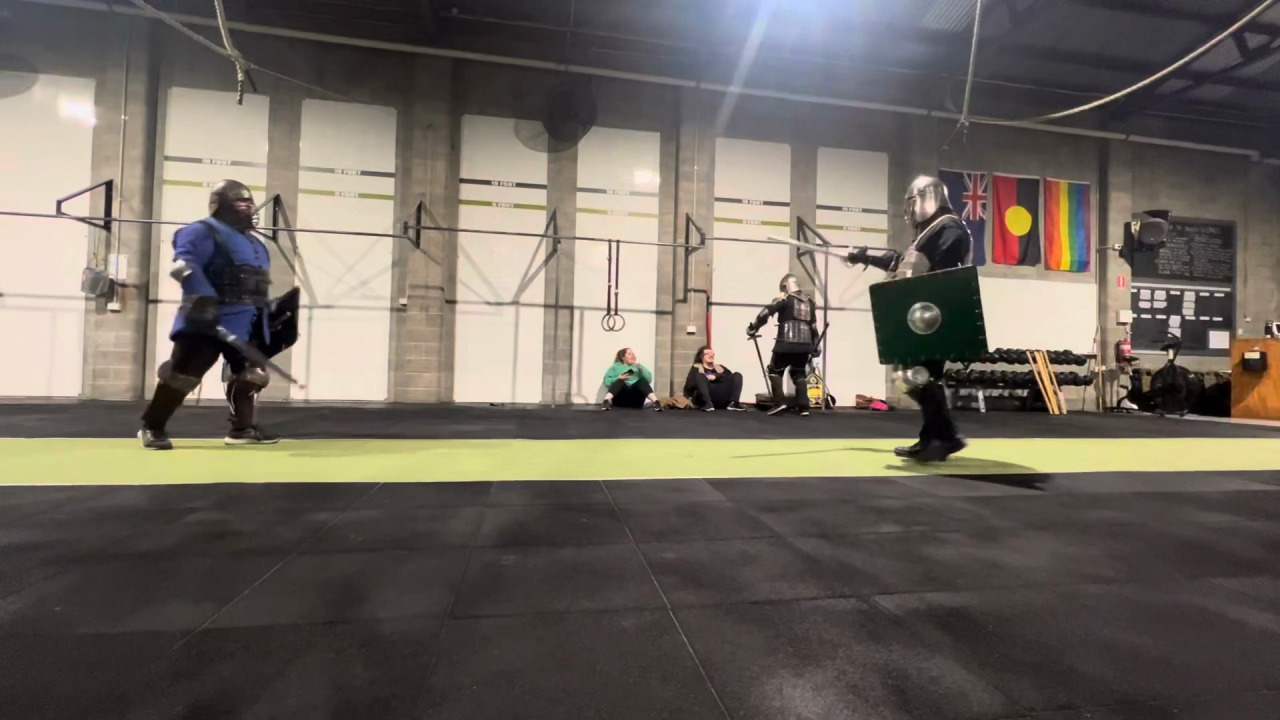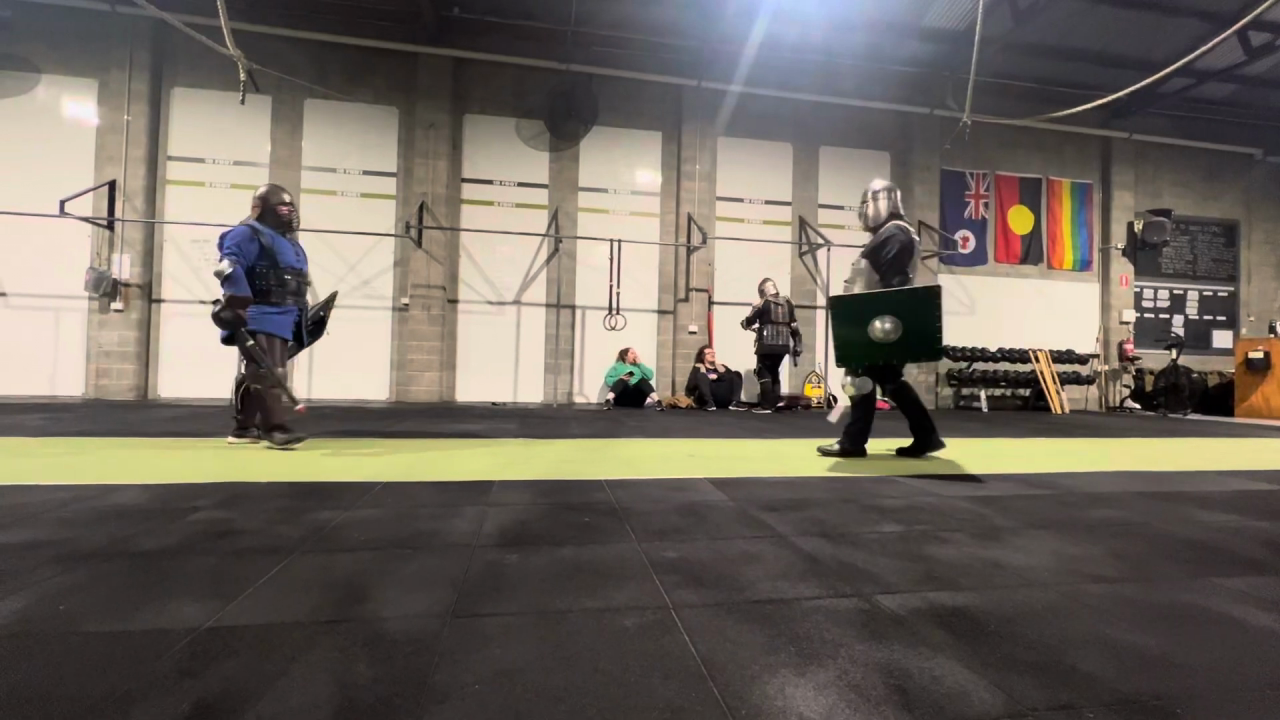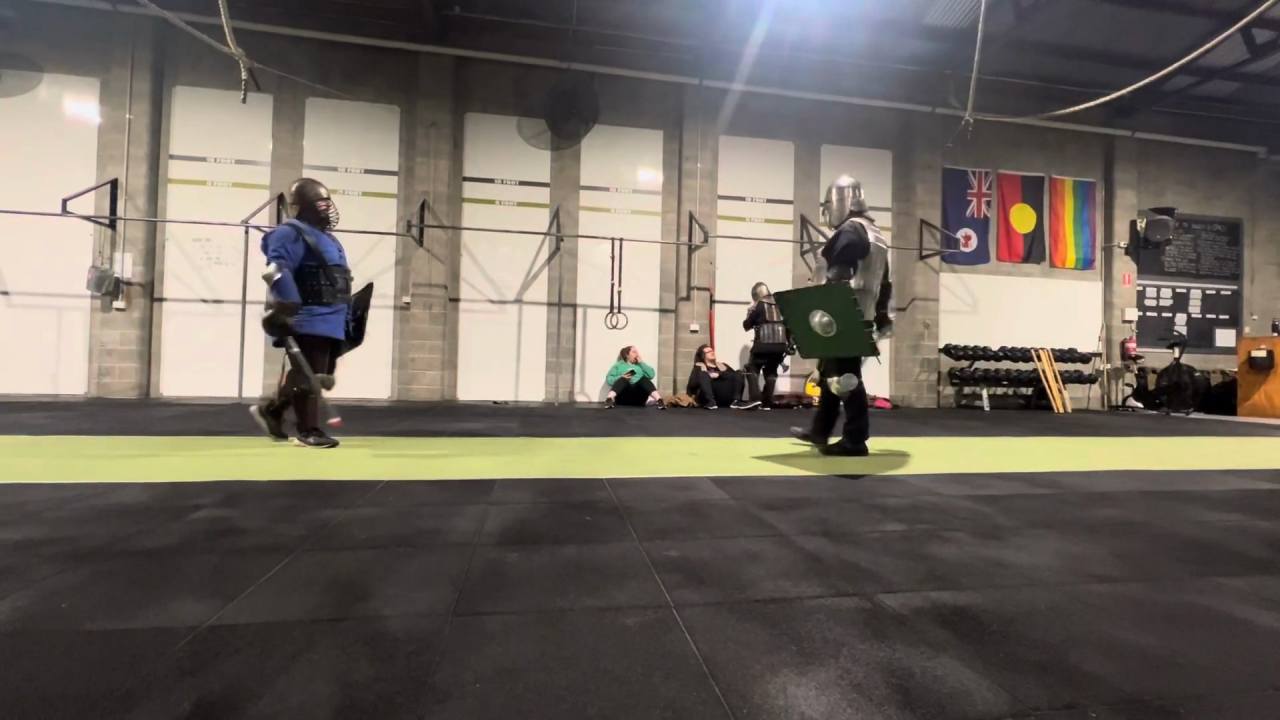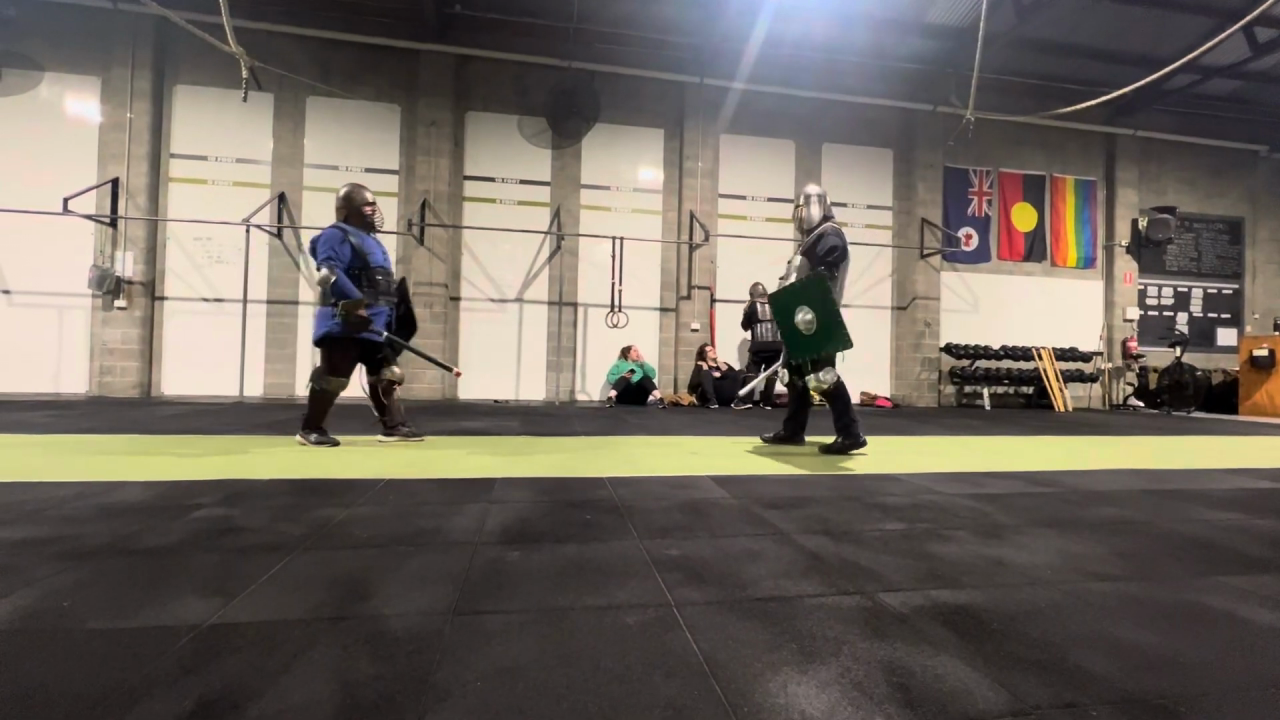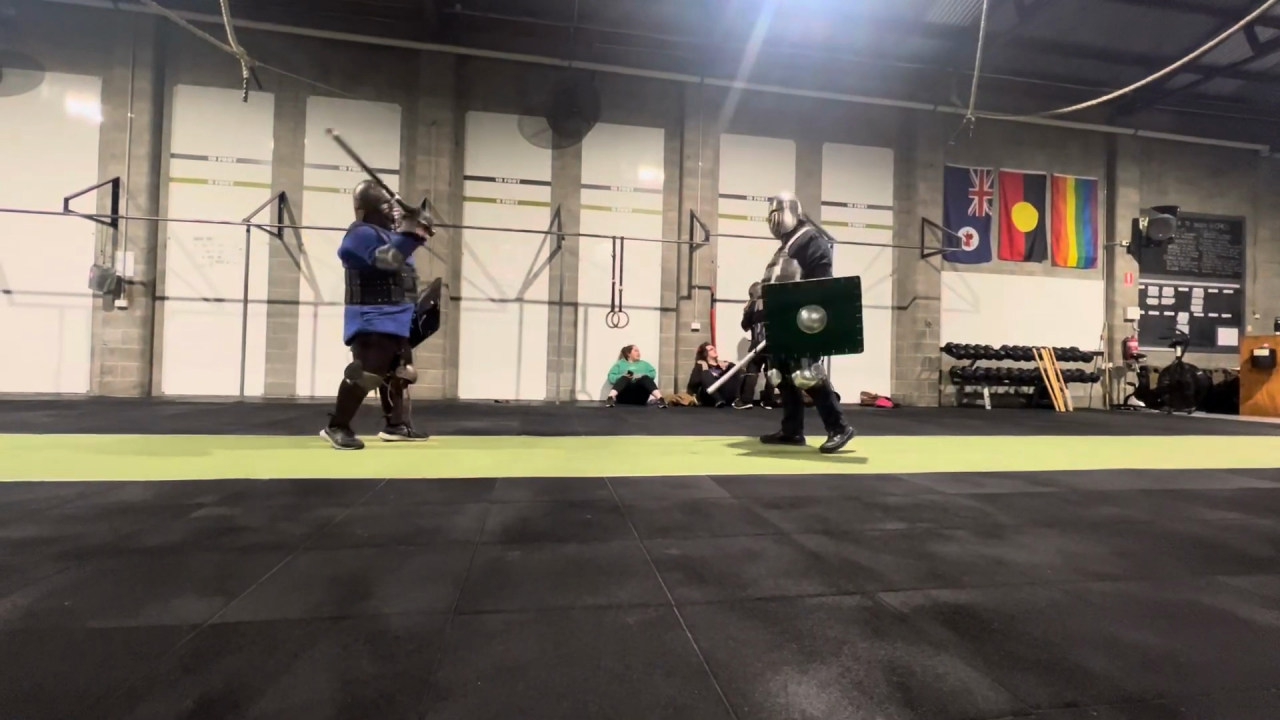
dt=0.5s
person 1, frame 1
left shoulder: (949, 227)
right shoulder: (932, 231)
left elbow: (949, 274)
right elbow: (898, 260)
right wrist: (865, 255)
left knee: (913, 373)
right knee: (926, 376)
left ankle: (946, 435)
right ankle: (932, 442)
person 1, frame 2
left shoulder: (894, 234)
right shoulder: (891, 235)
left elbow: (895, 282)
left knee: (862, 379)
right knee: (892, 382)
left ankle: (854, 441)
right ankle: (926, 437)
person 1, frame 3
left shoulder: (851, 231)
right shoulder: (873, 234)
left elbow: (839, 277)
right elbow: (883, 281)
right wrist: (881, 316)
left knee: (844, 375)
right knee: (829, 373)
left ankle: (856, 440)
right ankle: (820, 430)
person 1, frame 4
left shoulder: (829, 235)
right shoulder: (814, 239)
left elbow: (823, 277)
left knee: (822, 374)
right knee: (796, 375)
left ankle: (850, 434)
right ankle: (793, 430)
person 1, frame 5
left shoulder: (811, 238)
right shoulder: (783, 248)
left elbow: (821, 278)
right wrist: (762, 317)
right knee: (784, 377)
left ankle: (838, 427)
right ankle: (792, 430)
person 2, frame 1
left shoulder: (252, 242)
right shoulder: (203, 232)
left elbow: (258, 282)
right elbow: (186, 267)
left wrist: (263, 316)
right wrist: (203, 302)
left hip: (246, 323)
right hip: (211, 319)
left knee: (249, 374)
right knee: (183, 373)
left ankle: (243, 428)
right ankle: (152, 426)
person 2, frame 2
left shoulder: (290, 243)
right shoulder: (248, 235)
left elbow: (296, 284)
right elbow: (230, 269)
left wrist: (304, 317)
right wrist: (237, 304)
left hip: (284, 320)
right hip: (260, 317)
left knee: (255, 372)
right knee: (269, 371)
left ankle: (244, 428)
right ankle: (274, 428)
person 2, frame 3
left shoulder: (324, 237)
right shoulder: (291, 234)
right elbow: (278, 272)
left wrist: (345, 314)
right wrist: (284, 309)
left hip: (328, 319)
right hip: (308, 318)
left knee: (313, 373)
right knee: (311, 374)
left ankle: (270, 410)
right ankle: (308, 430)
person 2, frame 4
left shoulder: (370, 240)
right shoulder: (337, 236)
right elbow: (329, 272)
left wrist: (388, 313)
right wrist: (354, 304)
left hip: (375, 322)
right hip: (346, 321)
left knee: (385, 373)
right knee: (333, 374)
left ankle: (393, 427)
right ankle: (311, 429)
person 2, frame 5
left shoulder: (385, 234)
right shoulder: (362, 234)
left elbow: (397, 272)
right elbow: (388, 258)
right wrist: (412, 232)
left hip: (395, 317)
right hip: (373, 317)
left knee: (399, 372)
right knee: (366, 372)
left ankle: (397, 425)
right ankle: (337, 426)
